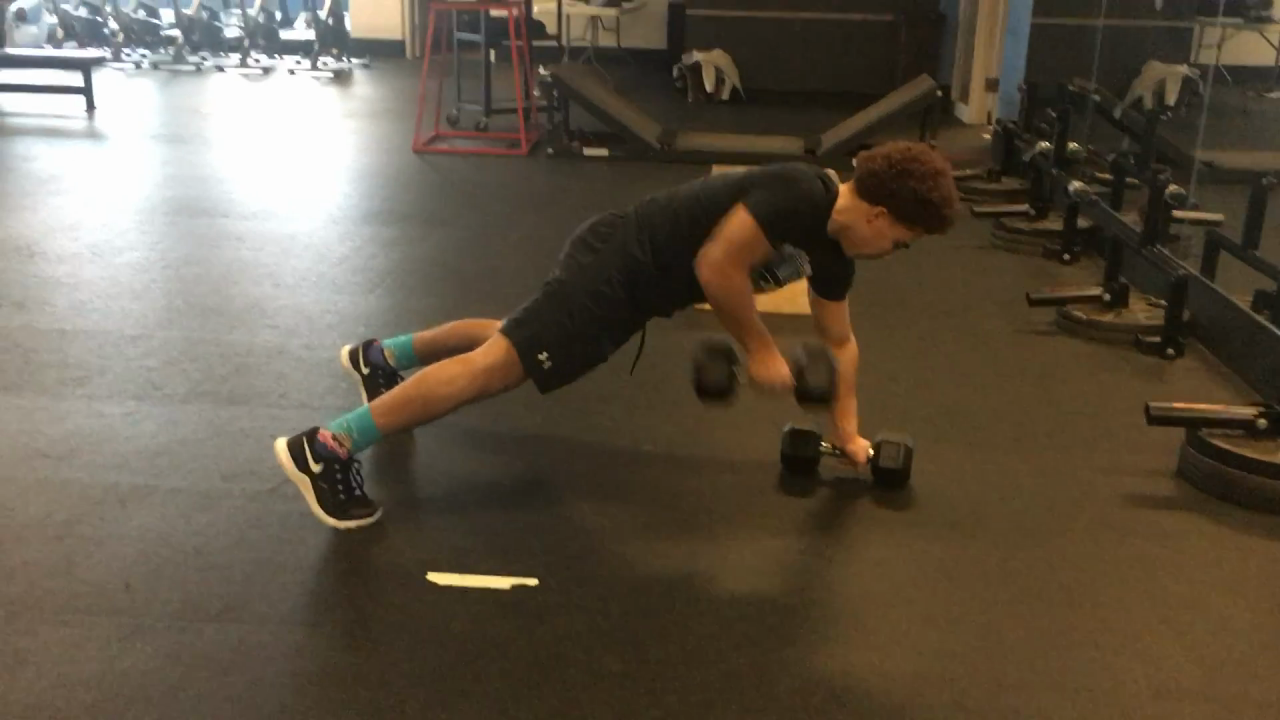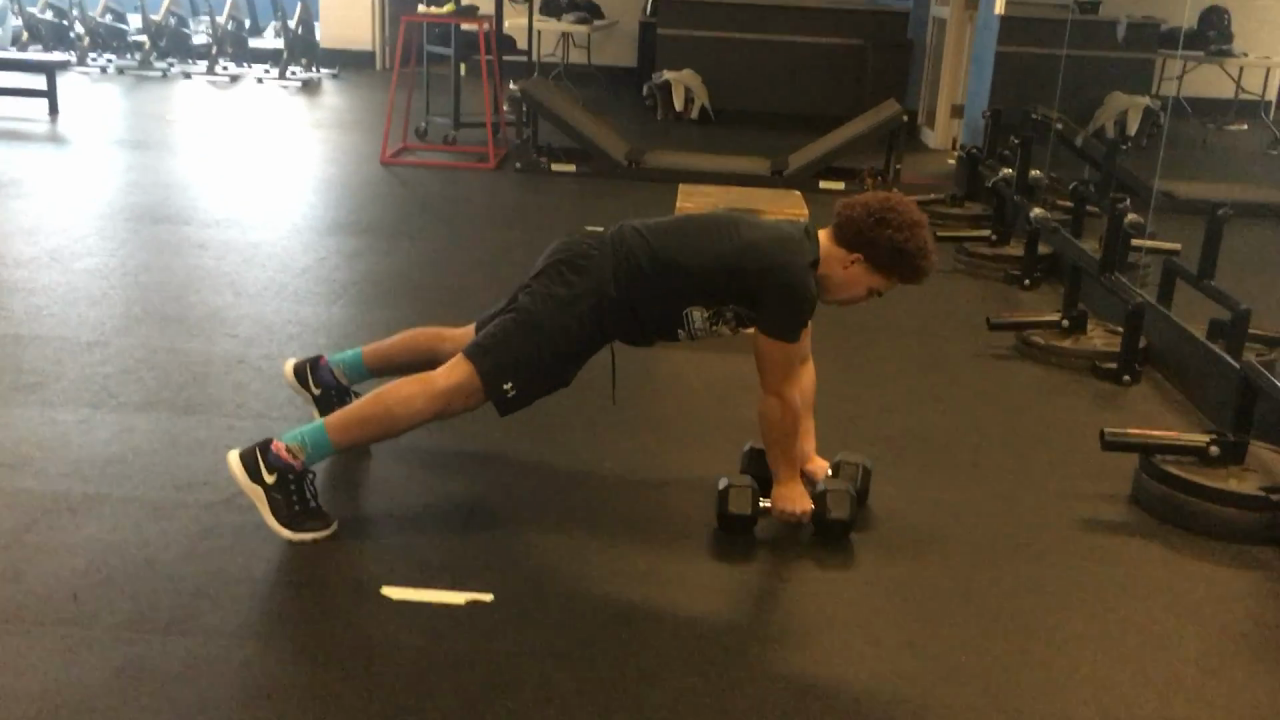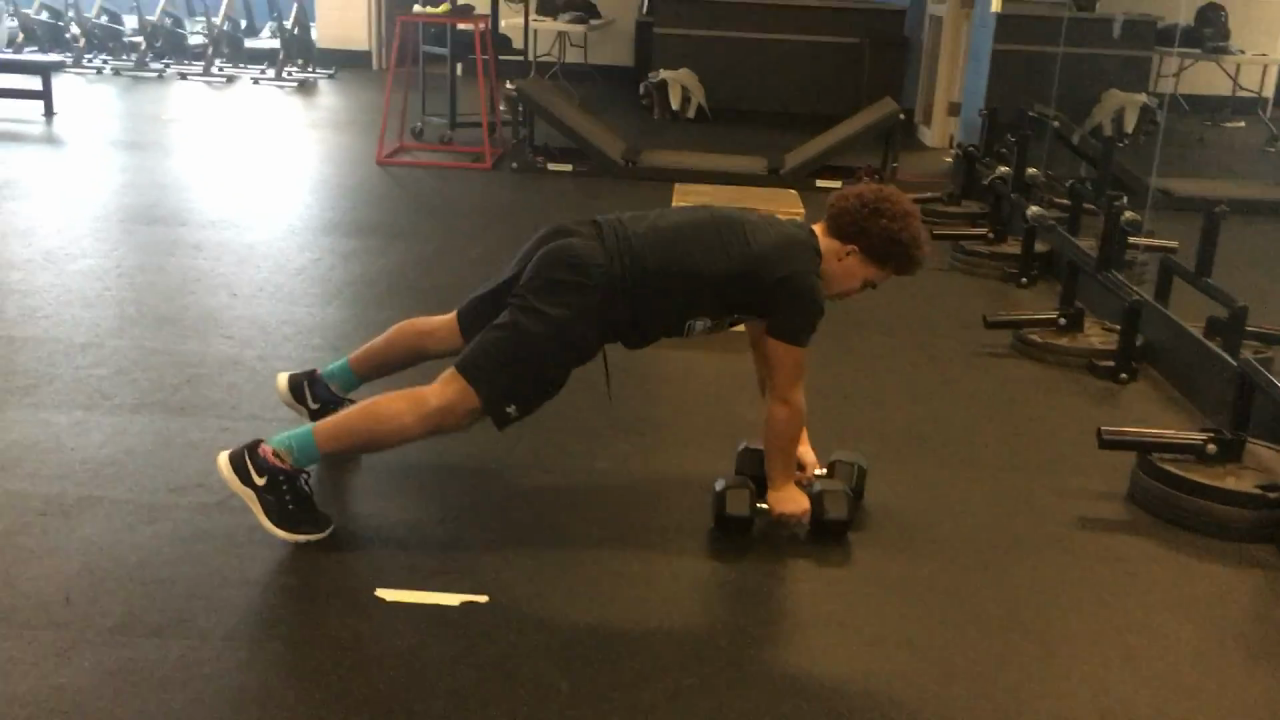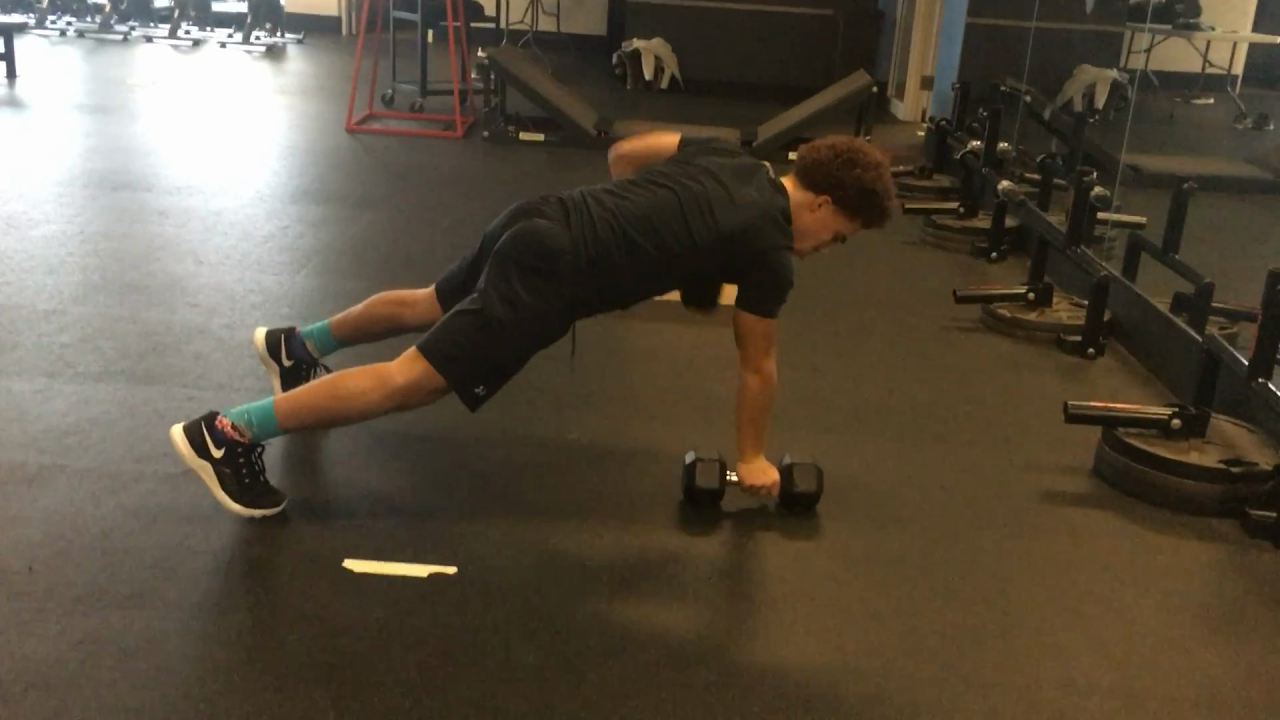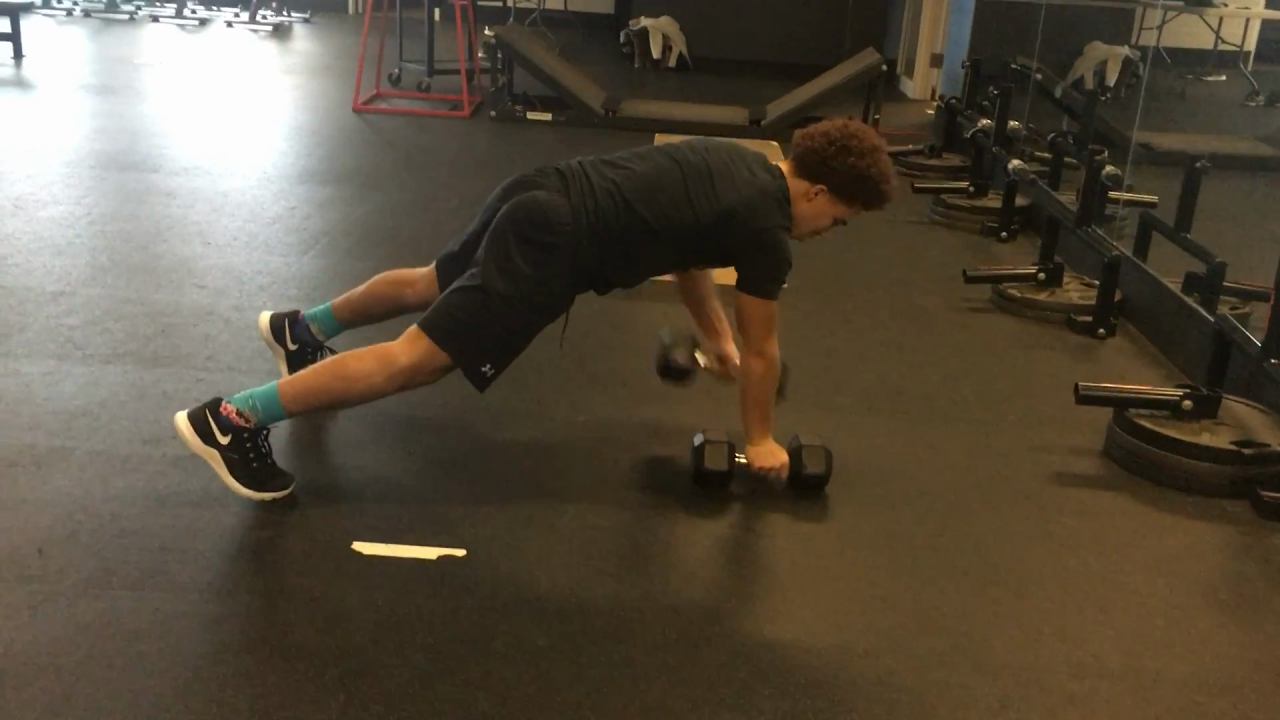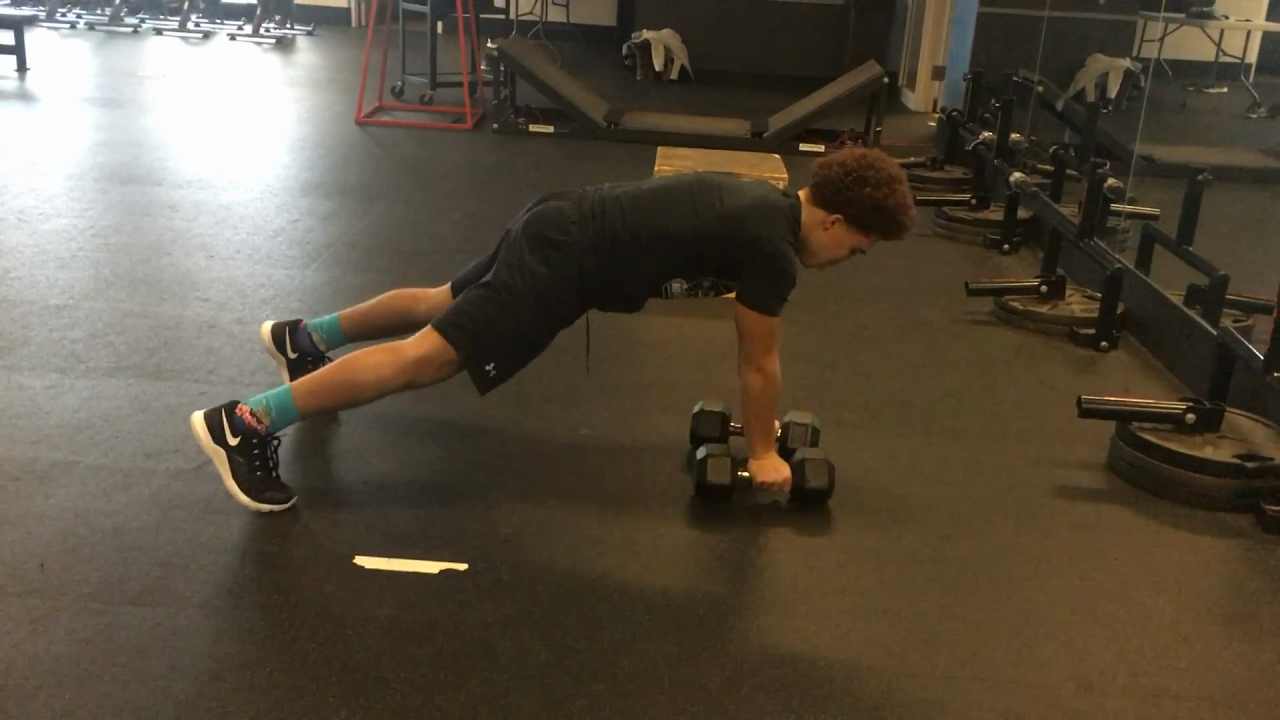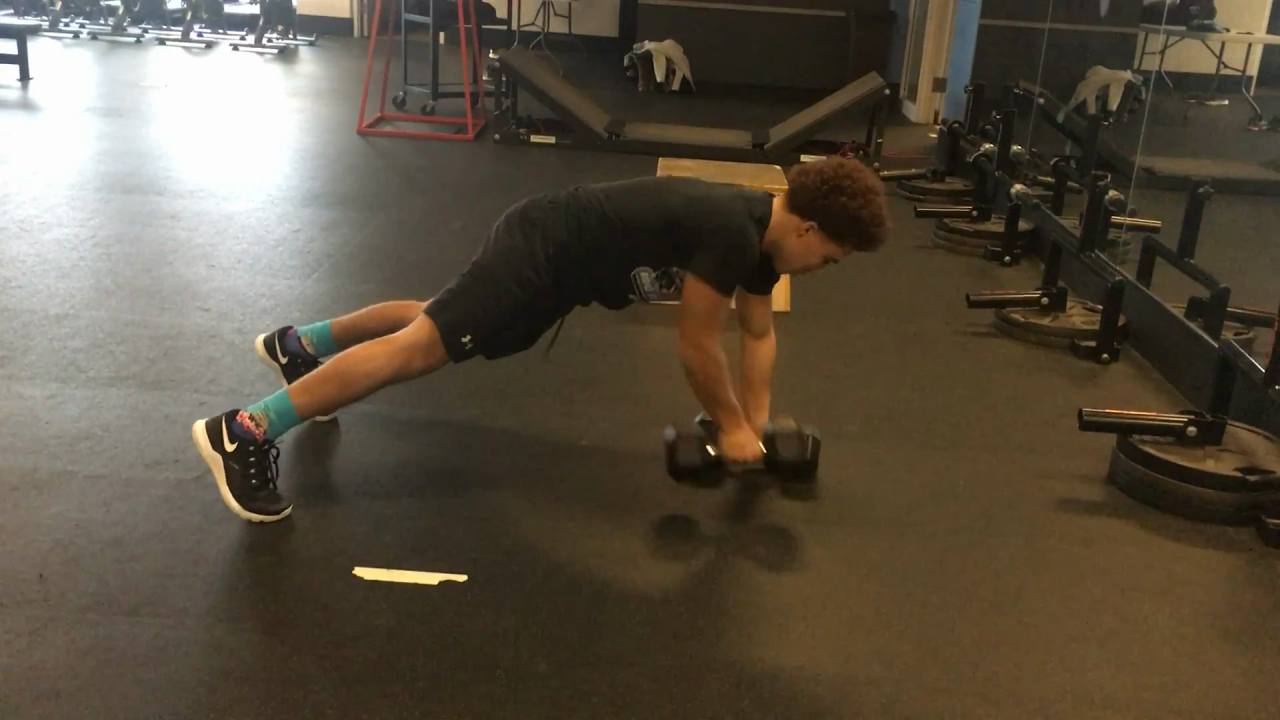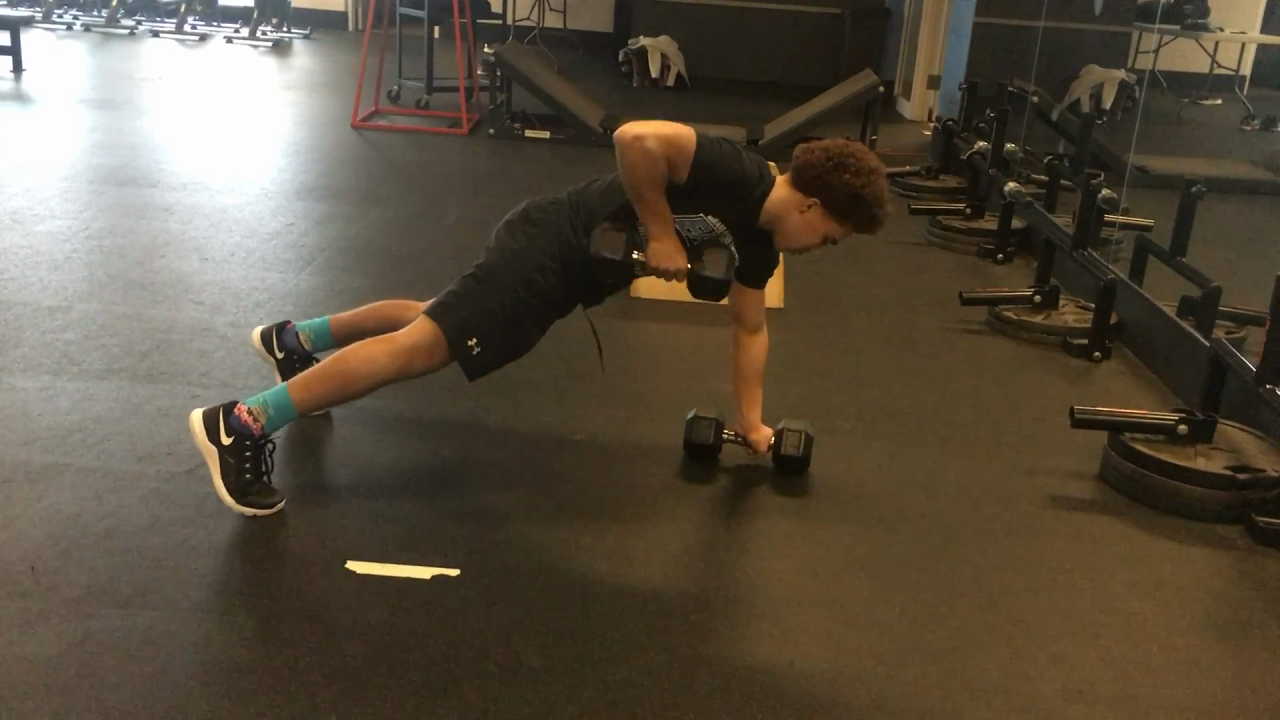
dt=0.5s
person 1, frame 1
left shoulder: (830, 247)
right shoulder: (798, 194)
left elbow: (837, 339)
right elbow: (715, 268)
left wrist: (848, 433)
right wrist: (760, 351)
left hip: (641, 283)
right hip: (619, 261)
left knee: (513, 333)
right knee: (498, 364)
left ankle: (381, 355)
right ankle: (325, 448)
person 1, frame 2
left shoulder: (797, 254)
right shoulder: (790, 279)
left elbow: (800, 367)
right elbow: (777, 393)
left wrist: (808, 453)
right wrist: (785, 481)
left hip: (590, 274)
right hip: (588, 289)
left knee: (466, 342)
right knee: (456, 382)
left ankle: (325, 371)
right ankle: (279, 459)
person 1, frame 3
left shoulder: (784, 241)
right shoulder: (800, 281)
left elbow: (765, 350)
right elbow: (786, 395)
left wrist: (794, 441)
right wrist: (780, 484)
left hip: (574, 248)
right hip: (583, 295)
left knee: (450, 333)
right knee: (448, 402)
left ankle: (319, 385)
right ankle: (271, 461)
person 1, frame 4
left shoulder: (734, 159)
right shoulder: (770, 251)
left elbow: (627, 151)
right elbow: (757, 368)
right wrist: (751, 460)
left hip: (536, 222)
right hip: (554, 273)
left knee: (430, 307)
right knee: (413, 379)
left ankle: (294, 345)
right ankle: (226, 434)
person 1, frame 5
left shoulder: (739, 161)
right shoulder: (766, 229)
right elbow: (763, 350)
left wrist: (715, 341)
right wrist: (759, 440)
left hip: (537, 193)
right hip: (551, 245)
left knee: (429, 286)
right knee: (419, 356)
left ankle: (299, 328)
right ankle: (232, 421)
person 1, frame 6
left shoulder: (772, 210)
right shoulder: (773, 247)
left elbow: (756, 350)
right elbow: (759, 362)
left wrist: (760, 417)
right wrist: (762, 452)
left hip: (560, 228)
right hip: (563, 259)
left knee: (444, 302)
right knee: (428, 354)
left ankle: (304, 337)
right ankle: (243, 424)
person 1, frame 7
left shoulder: (762, 235)
right shoulder: (733, 232)
left elbow: (759, 334)
right elbow: (697, 347)
left wrist: (757, 423)
right wrist: (731, 429)
left hip: (557, 256)
right hip: (543, 246)
left knee: (433, 314)
right knee: (420, 345)
left ankle: (297, 345)
right ankle: (242, 432)
person 1, frame 8
left shoulder: (759, 235)
right shoulder: (734, 172)
left elbow: (750, 327)
right elbow: (634, 138)
left wrist: (750, 421)
right wrist: (661, 233)
left hip: (569, 271)
right hip: (548, 248)
left knee: (431, 314)
right knee: (421, 346)
left ankle: (292, 338)
right ankle: (240, 426)
